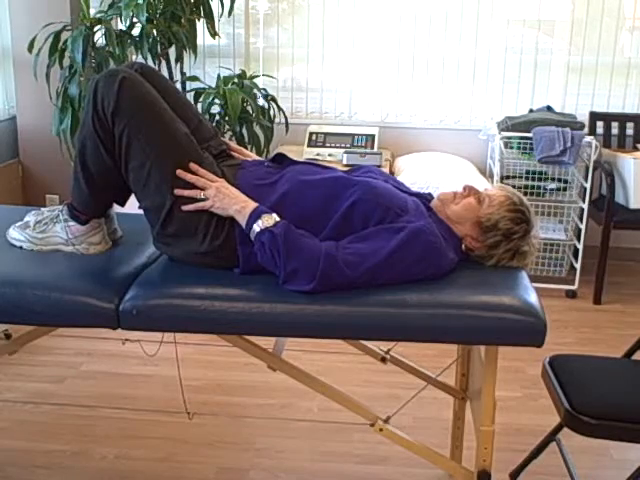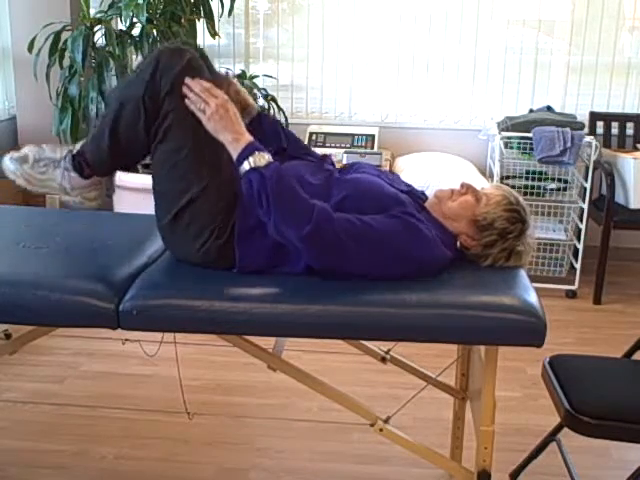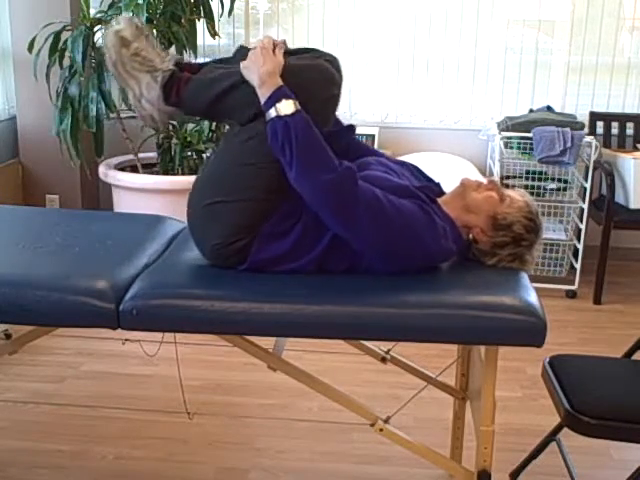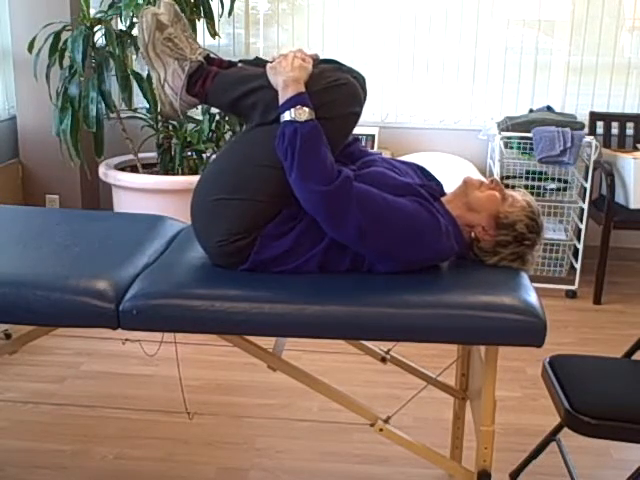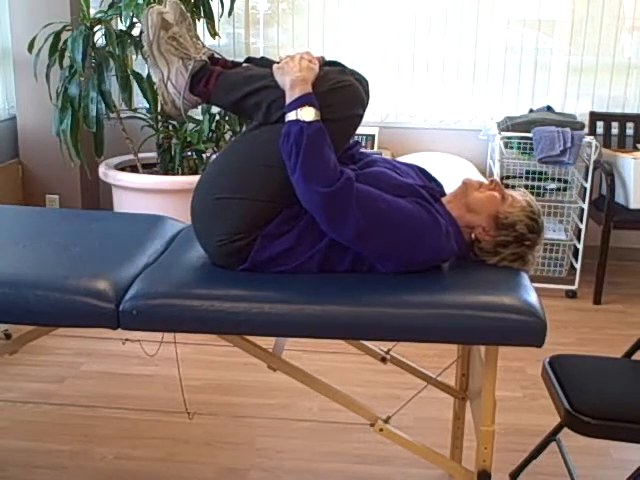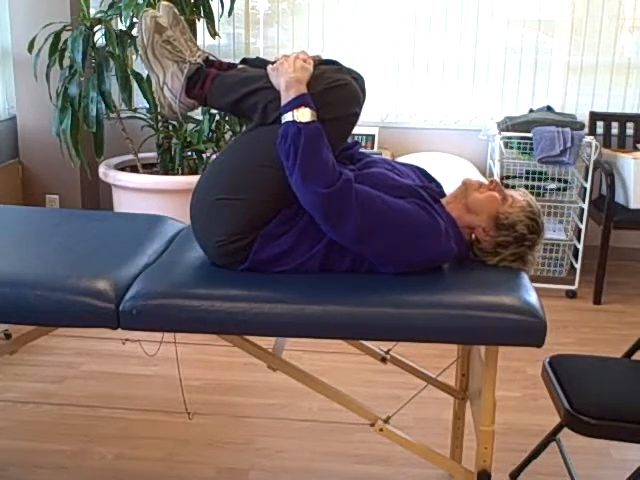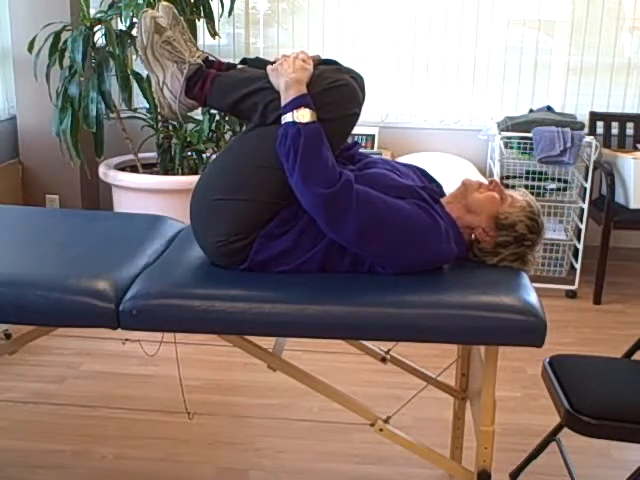
dt=0.7s
person 1, frame 1
left shoulder: (425, 245)
right shoulder: (420, 205)
left elbow: (314, 269)
left wrist: (244, 208)
right wrist: (256, 163)
left hip: (215, 228)
right hip: (236, 179)
left knee: (115, 91)
right knee: (134, 77)
left ankle: (84, 223)
right ankle: (93, 211)
person 1, frame 2
left shoulder: (414, 244)
right shoulder: (416, 203)
left elbow: (305, 227)
right elbow: (322, 170)
left wrist: (236, 138)
right wrist: (251, 114)
left hip: (216, 230)
right hip: (244, 190)
left knee: (167, 72)
right knee: (179, 63)
left ankle: (82, 172)
right ankle: (92, 162)
person 1, frame 3
left shoulder: (420, 234)
right shoulder: (427, 192)
left elbow: (327, 184)
right elbow: (346, 149)
left wrist: (271, 88)
right wrist: (283, 76)
left hip: (230, 234)
right hip: (271, 203)
left knee: (314, 78)
right knee: (317, 70)
left ankle: (171, 89)
right ankle: (182, 80)
person 1, frame 4
left shoulder: (420, 231)
right shoulder: (430, 199)
left elbow: (323, 189)
right elbow: (348, 158)
left wrist: (292, 92)
right wrist: (303, 84)
left hip: (232, 228)
left knee: (335, 90)
right knee: (338, 83)
left ankle: (197, 80)
right ankle: (207, 72)
person 1, frame 5
left shoulder: (421, 232)
right shoulder: (431, 200)
left elbow: (324, 191)
right elbow: (346, 159)
left wrist: (299, 93)
right wrist: (307, 87)
left hip: (232, 227)
left knee: (337, 91)
right knee: (338, 83)
left ankle: (200, 80)
right ankle: (207, 70)
person 1, frame 6
left shoulder: (421, 233)
right shoulder: (430, 198)
left elbow: (324, 191)
right elbow: (344, 160)
left wrist: (295, 94)
right wrist: (305, 85)
left hip: (234, 231)
right hip: (266, 210)
left knee: (333, 90)
right knee: (335, 82)
left ankle: (196, 83)
right ankle: (203, 70)
person 1, frame 7
left shoulder: (421, 234)
right shoulder: (430, 197)
left elbow: (324, 192)
right elbow: (341, 158)
left wrist: (294, 95)
right wrist: (306, 85)
left hip: (233, 229)
right hip: (266, 207)
left knee: (333, 88)
right knee: (335, 80)
left ankle: (195, 83)
right ankle: (203, 70)
